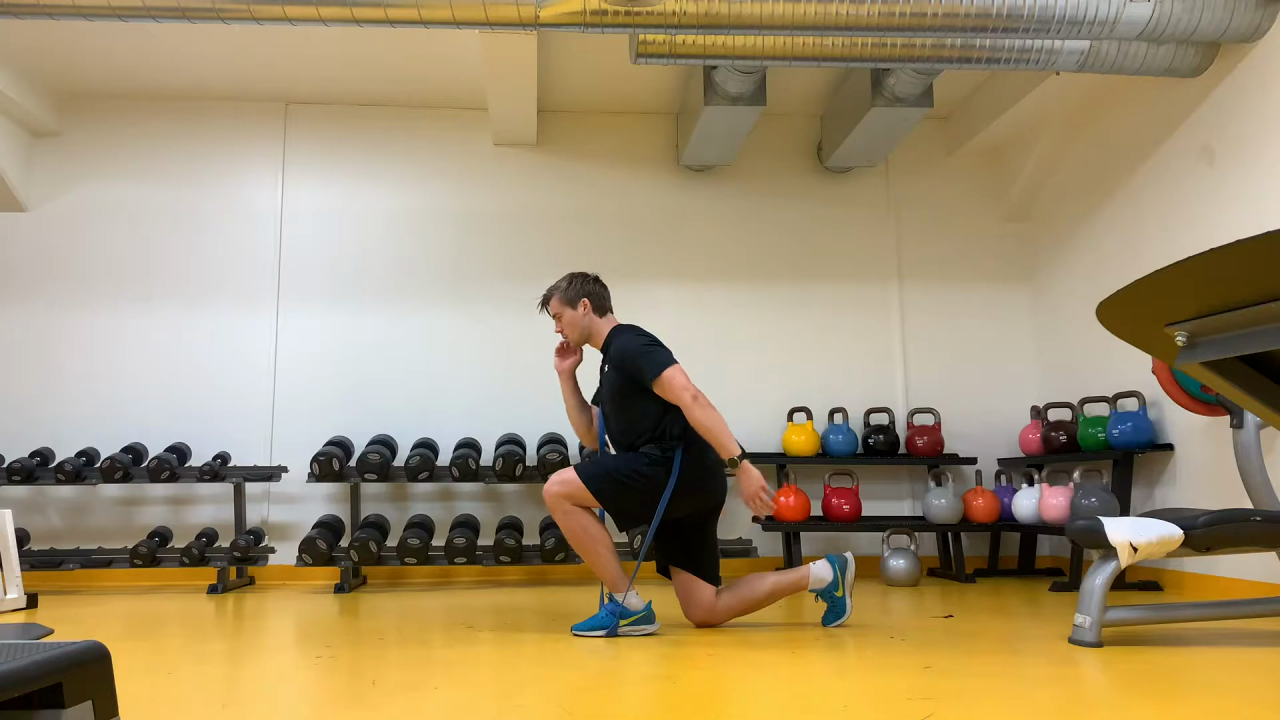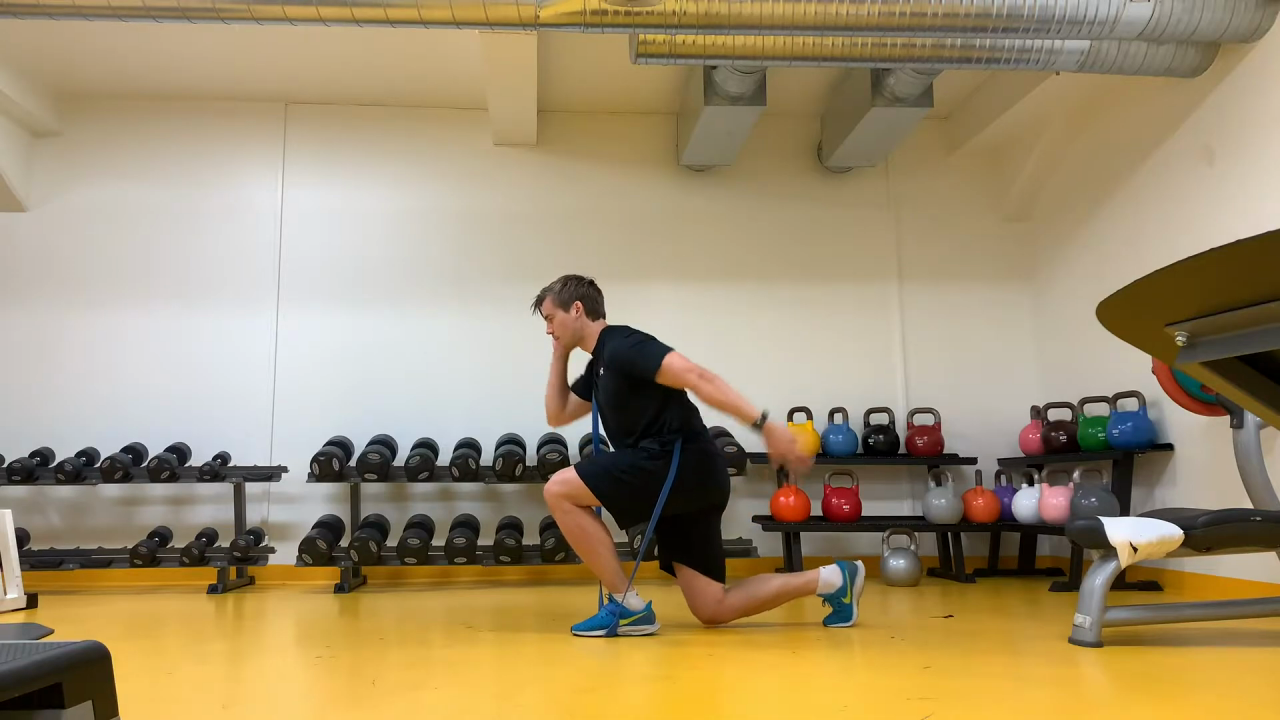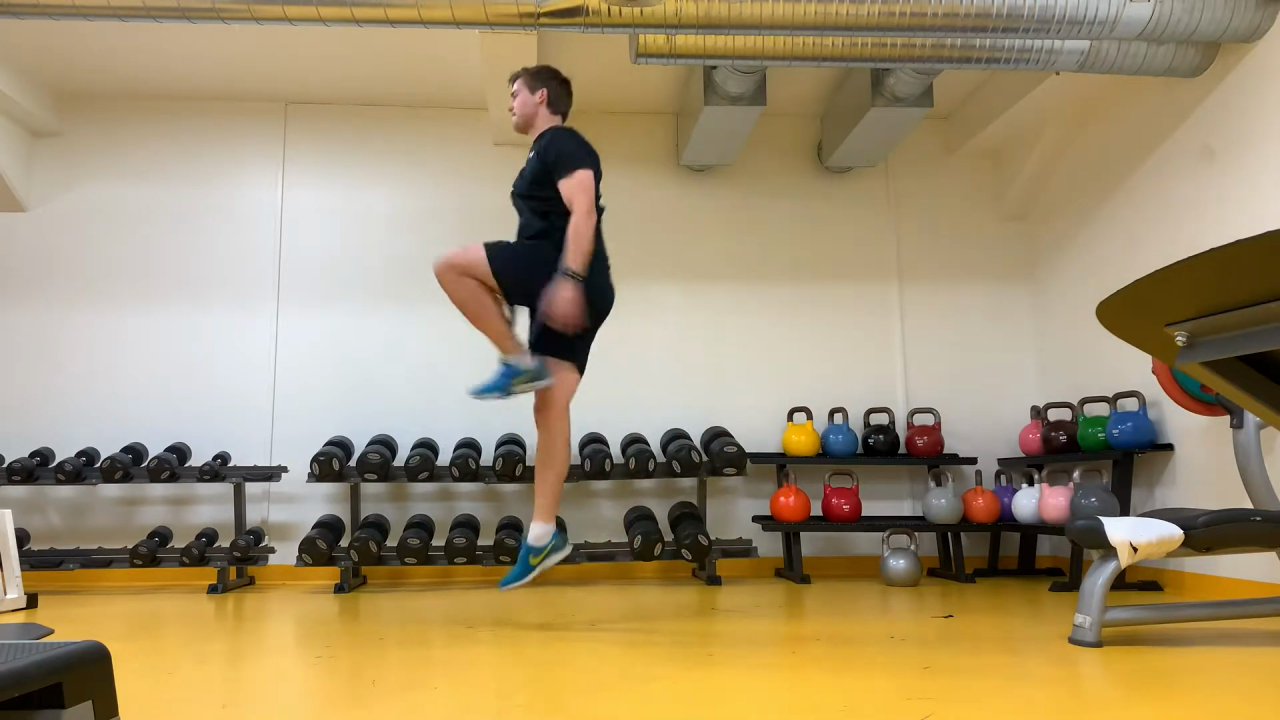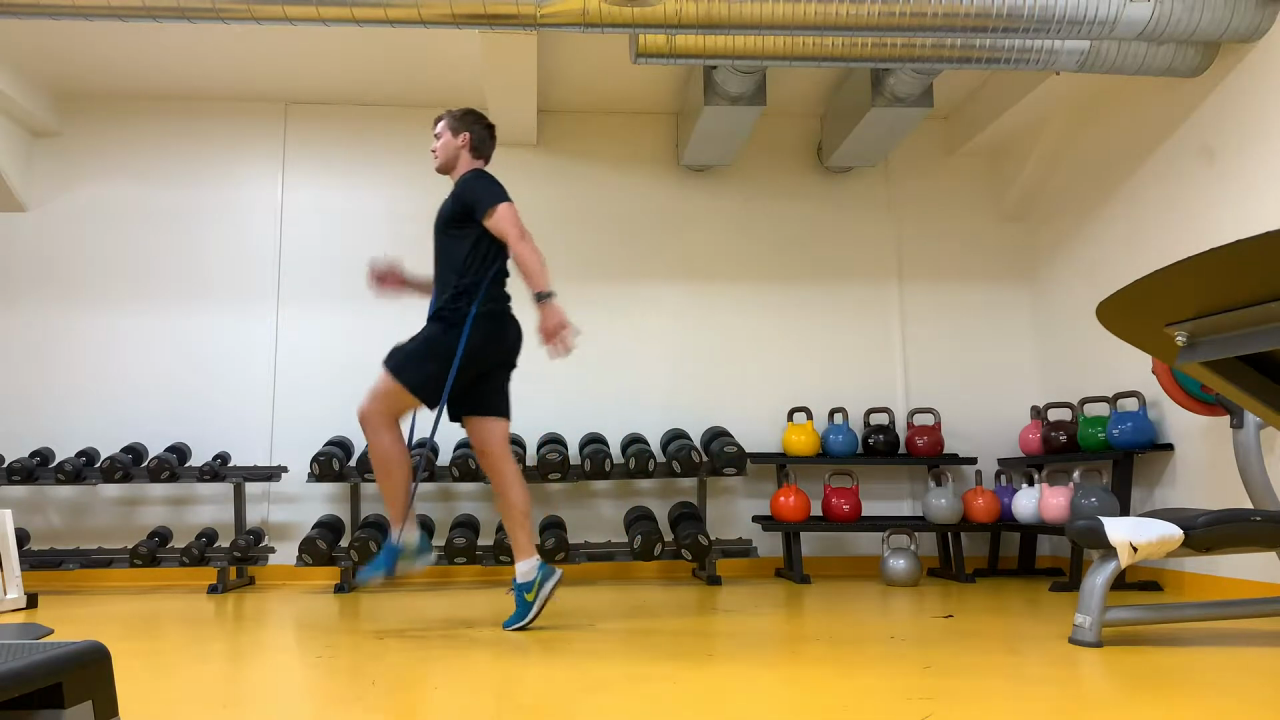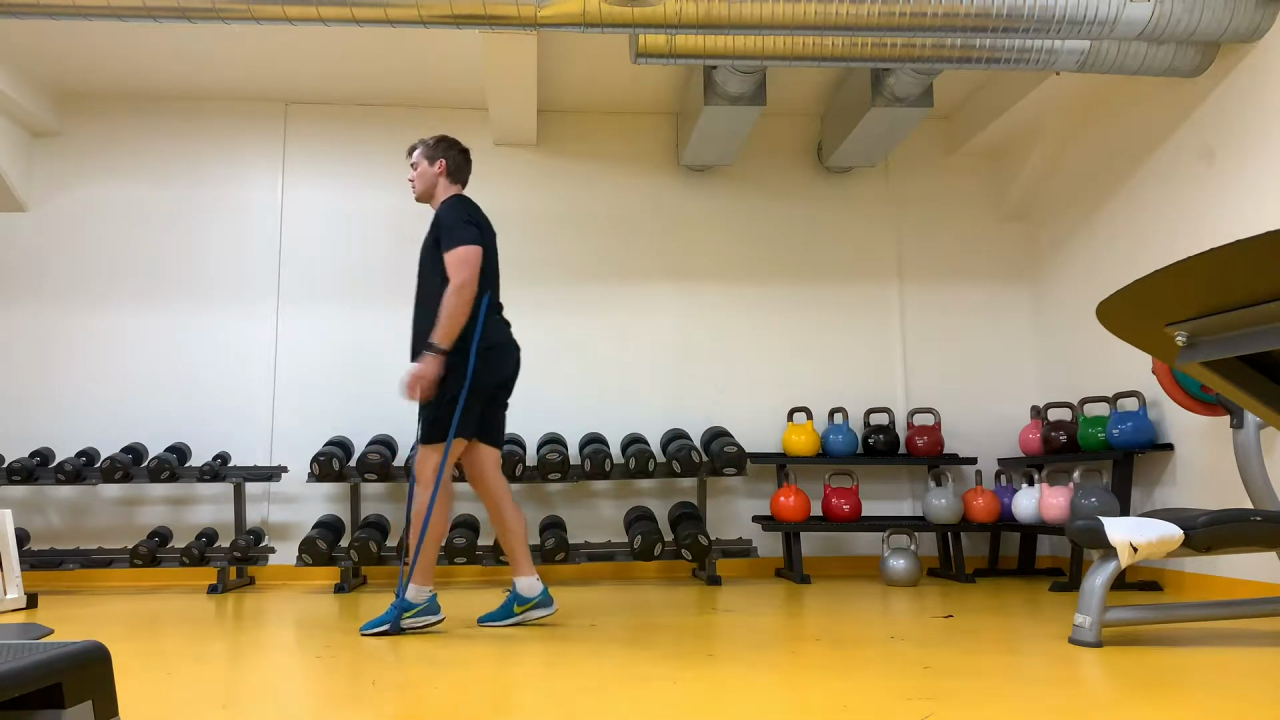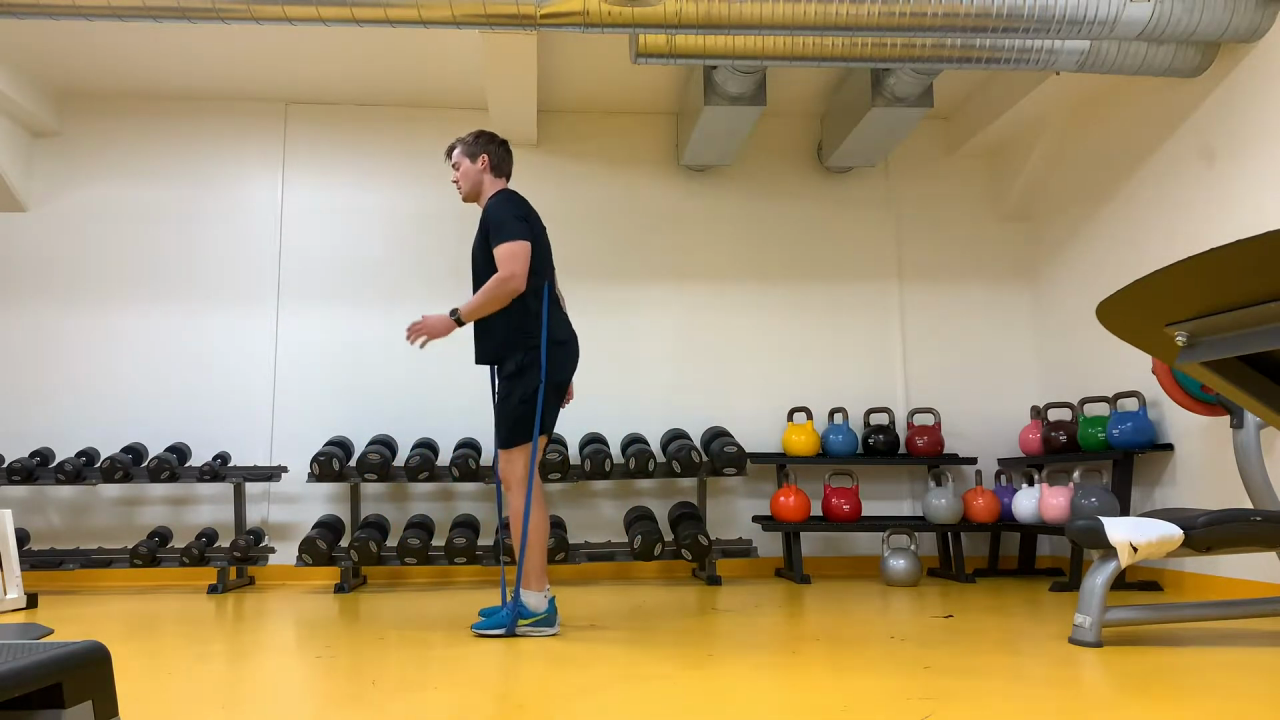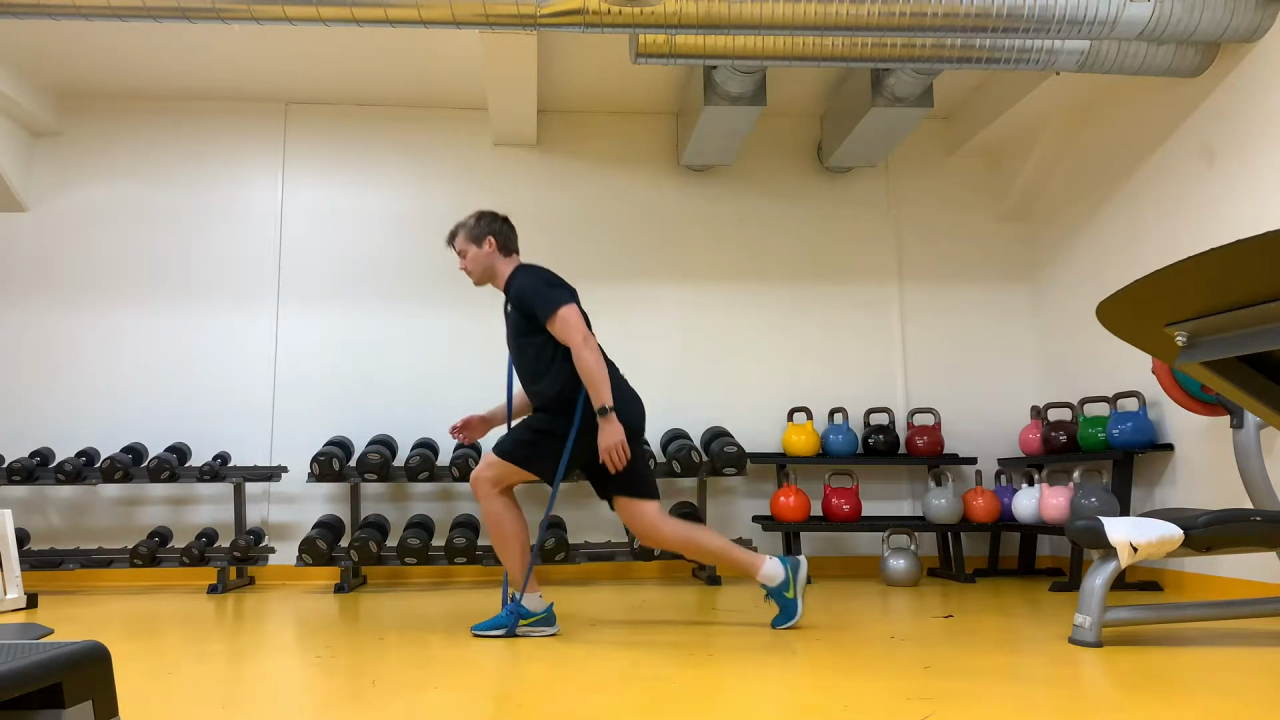
dt=0.7s
person 1, frame 1
left shoulder: (629, 345)
right shoulder: (613, 360)
left elbow: (691, 399)
right elbow: (590, 435)
left wrist: (739, 465)
right wrist: (567, 377)
left hip: (677, 467)
right hip: (680, 480)
left knee: (558, 490)
right knee: (705, 612)
left ankle: (627, 606)
right ankle: (824, 574)
person 1, frame 2
left shoulder: (622, 347)
right shoulder: (600, 366)
left elbow: (697, 377)
right elbow: (557, 415)
left wrist: (764, 425)
right wrist: (560, 355)
left hip: (681, 462)
right hip: (686, 474)
left knee: (560, 491)
right knee: (713, 608)
left ankle: (627, 606)
right ankle: (834, 580)
person 1, frame 3
left shoulder: (562, 145)
right shoulder: (546, 155)
left elbow: (584, 211)
left wrist: (568, 278)
left hip: (565, 282)
right hip: (575, 291)
left knee: (450, 265)
right knee: (550, 409)
left ankle: (519, 361)
right ankle: (543, 535)
person 1, frame 4
left shoulder: (476, 186)
right shoulder: (467, 199)
left elbow: (518, 239)
left wrist: (545, 299)
right wrist: (408, 282)
left hip: (466, 330)
right hip: (481, 335)
left knee: (376, 415)
right knee: (494, 454)
left ankle: (403, 541)
right ankle: (530, 572)
person 1, frame 5
left shoulder: (454, 213)
right shoulder: (465, 220)
left elbow: (463, 287)
left wrist: (432, 356)
left hip: (471, 360)
right hip: (484, 363)
left knee: (430, 472)
right knee: (484, 474)
left ankle: (417, 599)
right ankle: (530, 591)
person 1, frame 6
left shoulder: (504, 207)
right shoulder: (511, 213)
left elbow: (512, 279)
left wrist: (451, 319)
right wrist: (556, 374)
left hip: (532, 354)
right hip: (534, 354)
left knee: (516, 474)
right knee: (519, 475)
left ankle: (534, 605)
right ankle: (535, 597)
person 1, frame 7
left shoulder: (529, 284)
right shoulder: (524, 295)
left elbow: (582, 342)
left wrist: (605, 415)
right wrist: (492, 419)
left hip: (588, 412)
right hip: (600, 416)
left knee: (488, 481)
right knee: (655, 527)
left ankle: (530, 607)
right ankle: (778, 572)
